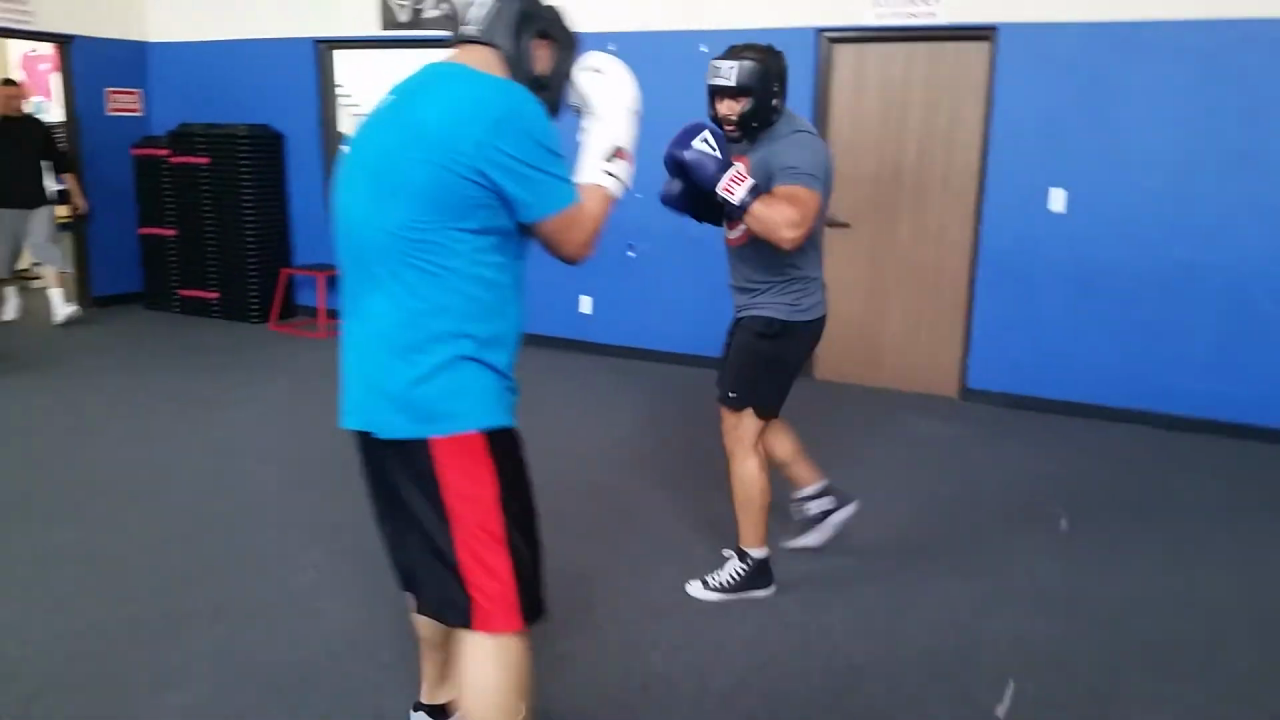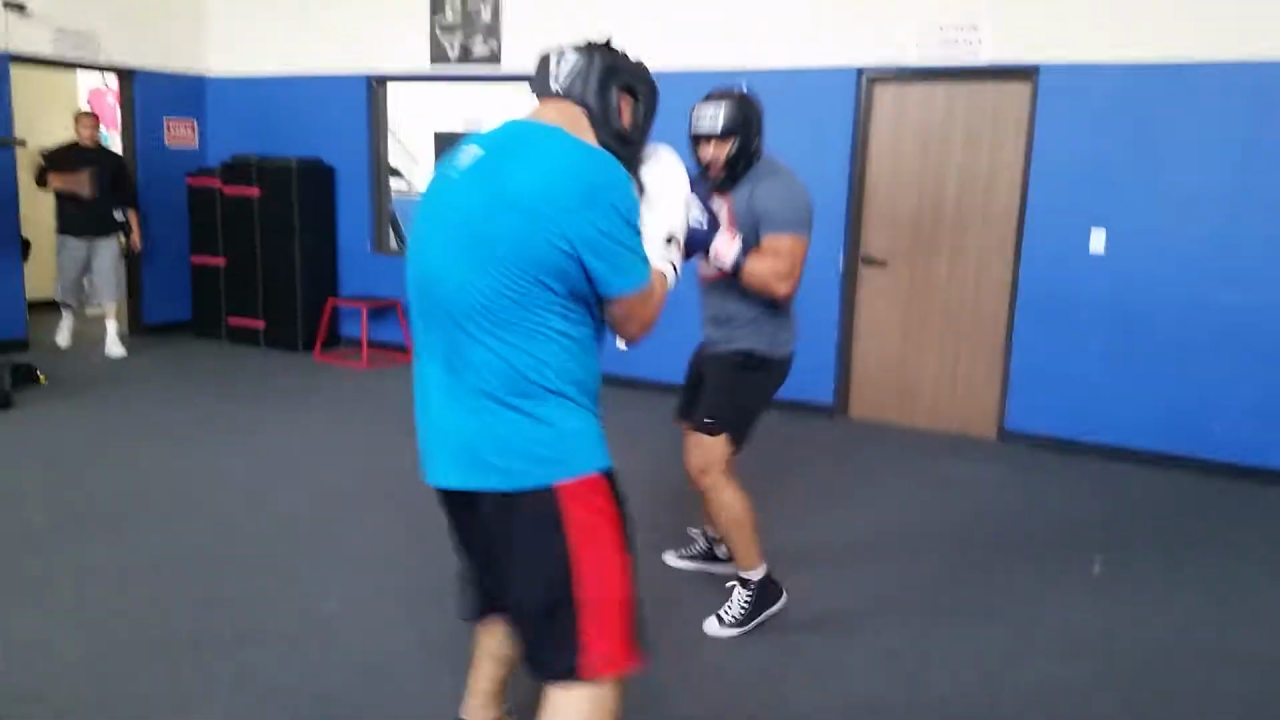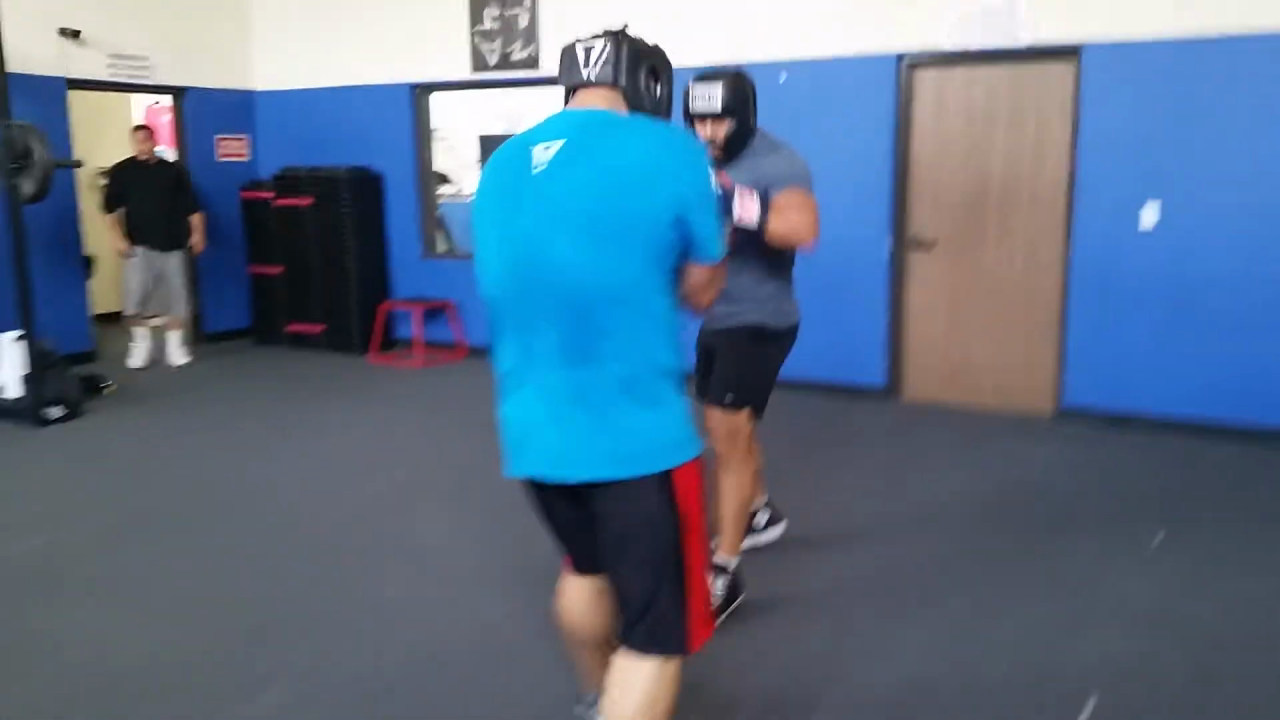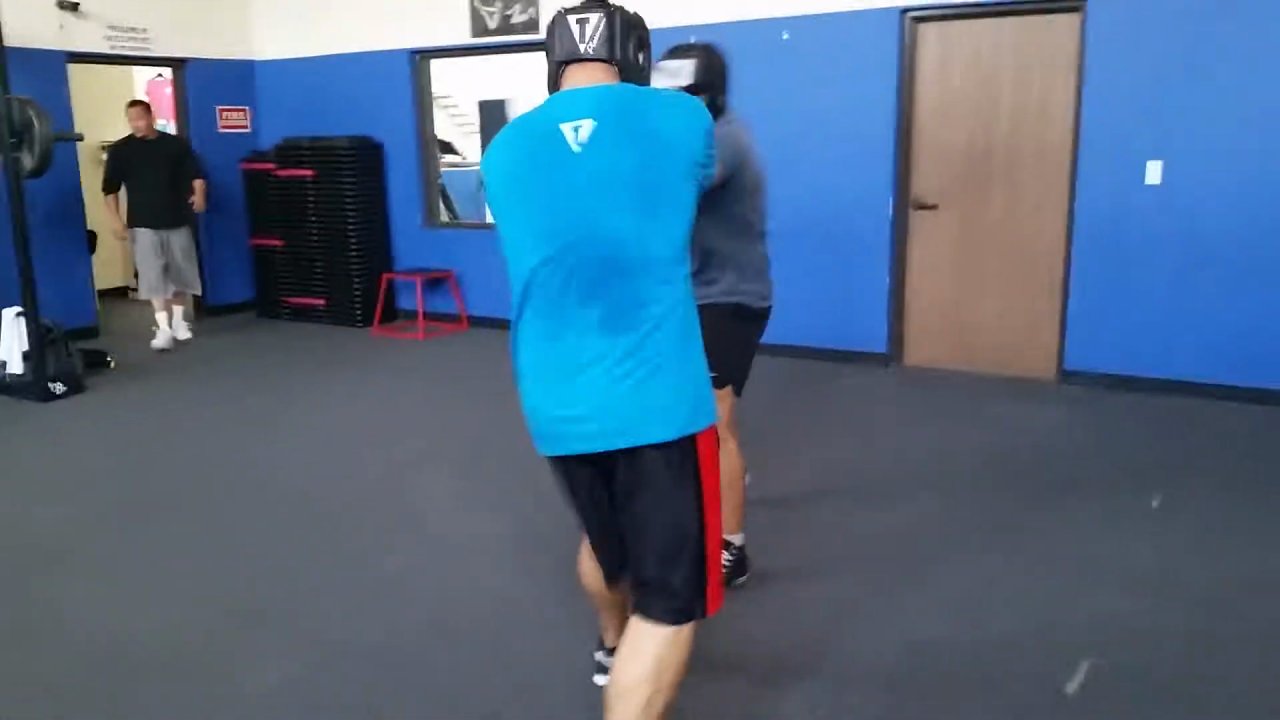
dt=0.2s
person 1, frame 1
left shoulder: (400, 108)
right shoulder: (502, 108)
right elbow: (573, 241)
right wrist: (611, 140)
left hip: (388, 391)
right hip: (445, 397)
left knee: (450, 566)
right knee: (497, 611)
person 1, frame 2
left shoulder: (465, 161)
right shoulder: (590, 177)
right elbow: (635, 320)
right wrist: (662, 238)
left hip: (457, 445)
right hip: (542, 452)
left knee: (513, 591)
right knee: (588, 661)
person 1, frame 3
left shoulder: (505, 166)
right shoulder: (672, 154)
right elbow: (699, 295)
left hip: (535, 435)
right hip: (639, 435)
left knee: (587, 565)
right knee: (657, 633)
person 1, frame 4
left shoulder: (511, 148)
right shoulder: (683, 121)
left hip: (558, 408)
right hip: (662, 404)
left knee: (607, 535)
right knee: (668, 603)
left ankle: (613, 646)
person 2, frame 1
left shoulder: (796, 148)
right shoulder: (737, 140)
left elbow: (790, 228)
left wrist: (725, 178)
right wrist: (695, 193)
left hip: (782, 316)
right hip: (757, 309)
left knee: (742, 436)
right knee: (742, 415)
left ankle: (751, 565)
right ankle: (820, 495)
person 2, frame 2
left shoulder: (777, 190)
right shoulder: (708, 184)
left elbow: (781, 279)
right elbow: (695, 254)
left wrist: (714, 242)
left hip: (753, 352)
right hip: (714, 343)
left knee: (707, 465)
right knee: (699, 455)
left ankle: (757, 582)
right ankle: (716, 543)
person 2, frame 3
left shoulder: (775, 162)
right shoulder: (704, 164)
left elbow: (802, 231)
left wrist: (734, 204)
left hip: (759, 324)
right hip: (717, 322)
left knee: (732, 441)
right knee: (723, 429)
left ankle: (725, 572)
right ankle: (760, 515)
person 2, frame 4
left shoulder: (722, 139)
left hip: (734, 303)
right hip: (696, 296)
left knee: (713, 419)
left ankle: (728, 549)
right ankle: (727, 481)
person 3, frame 1
left shoulder: (36, 126)
left elbow: (58, 161)
left wrist: (76, 194)
left hip: (37, 203)
left knee: (47, 251)
left ankle: (59, 306)
person 3, frame 2
left shoulder: (113, 160)
right shoulder: (61, 156)
left elbow: (128, 197)
right elbow: (43, 179)
left wrist: (135, 230)
right wrist: (74, 183)
left hip: (106, 233)
right hip: (72, 233)
left knee: (109, 284)
right knee: (68, 282)
left ankle: (113, 339)
right ankle: (67, 321)
person 3, frame 3
left shoulder: (174, 171)
right shoulder: (121, 171)
left elbow: (191, 205)
right elbow: (111, 206)
left wrist: (198, 232)
right wrist: (120, 238)
left hip: (173, 245)
right hip: (139, 245)
left knee: (175, 295)
right knee: (138, 294)
left ankle: (176, 347)
right ankle: (140, 344)
person 3, frame 4
left shoulder: (175, 144)
right shoulder: (120, 149)
left elbow: (195, 172)
right elbow: (110, 187)
left wrist: (199, 194)
right wrist: (115, 220)
left hip: (177, 220)
right hip: (144, 224)
left knee: (182, 273)
right knee: (152, 275)
left ankle: (179, 320)
right ankle: (163, 328)
